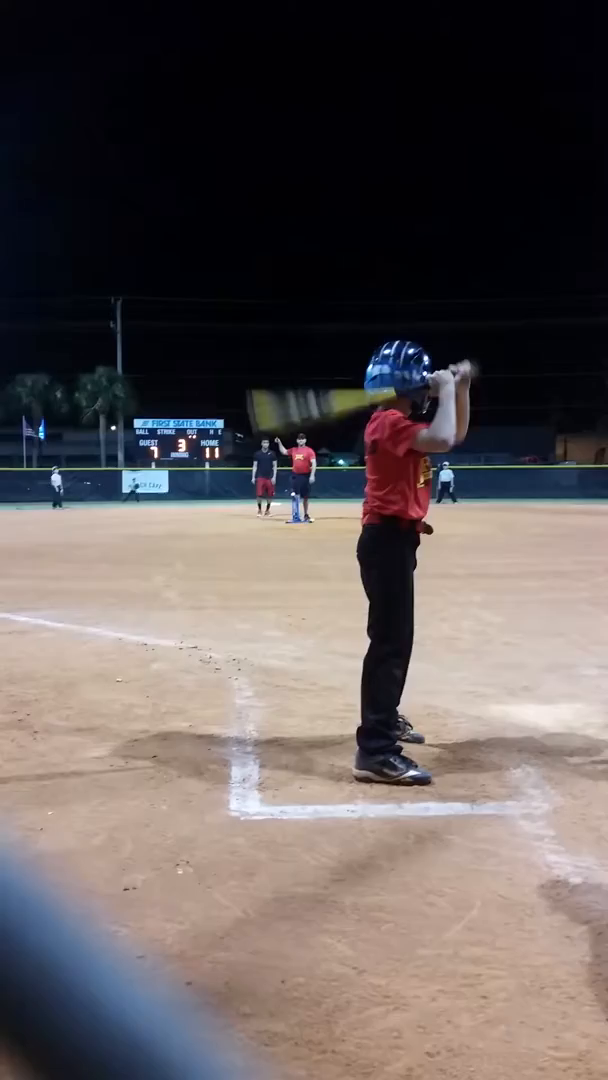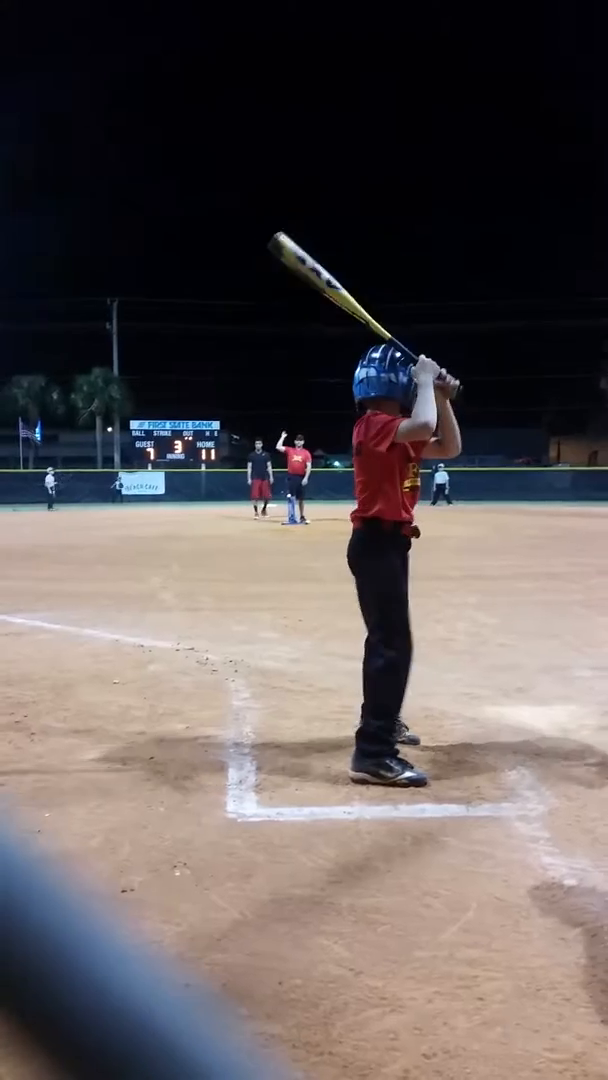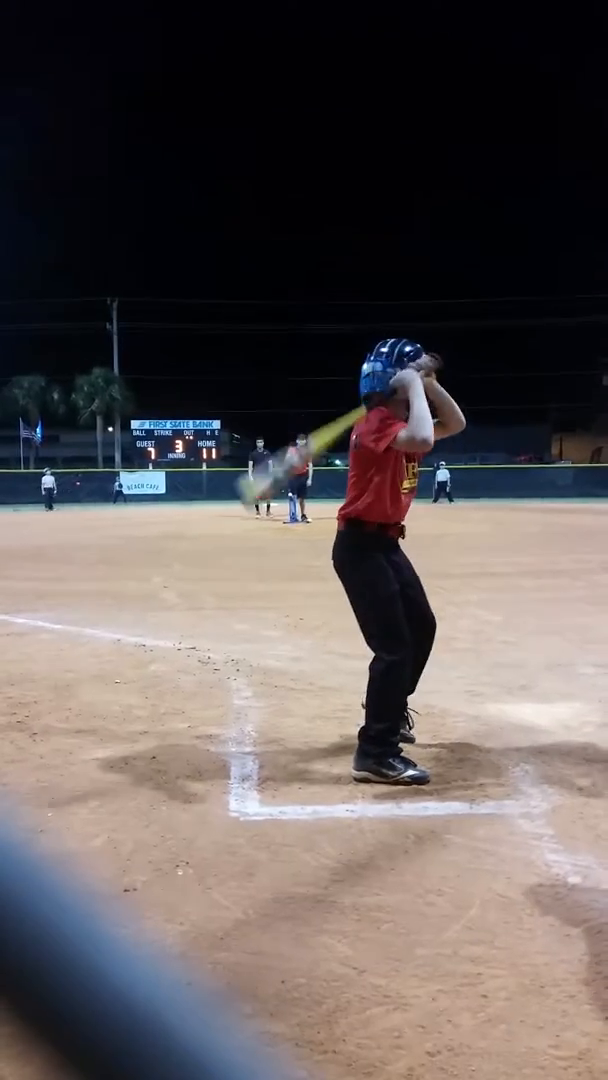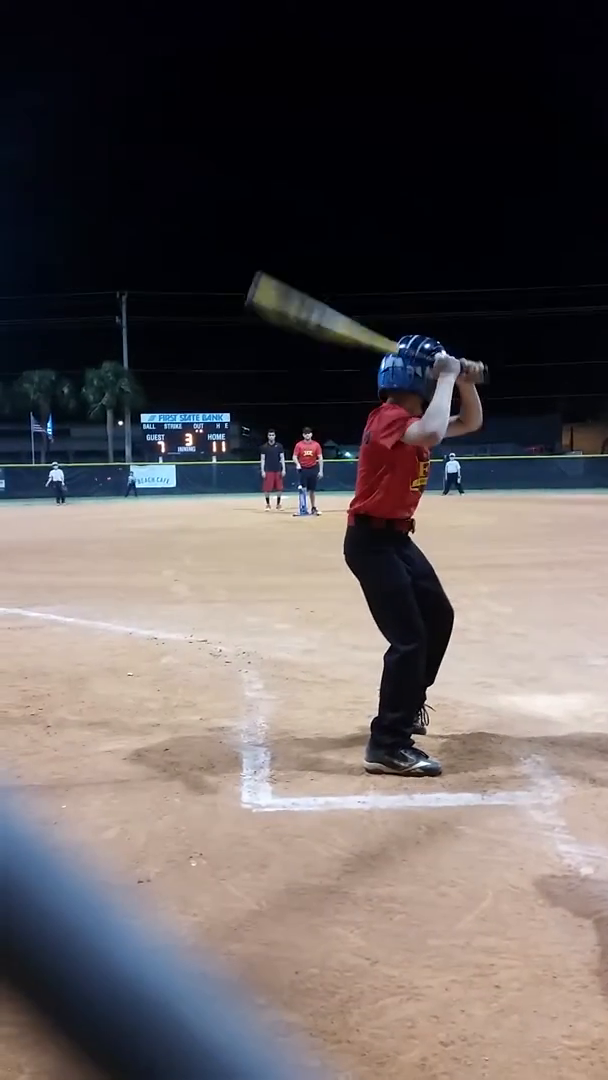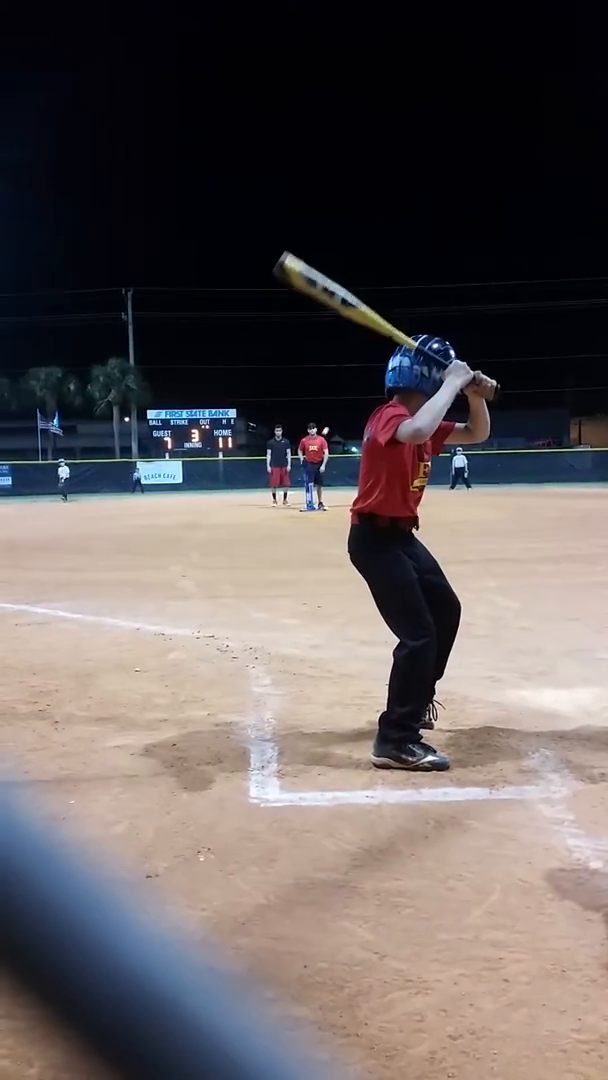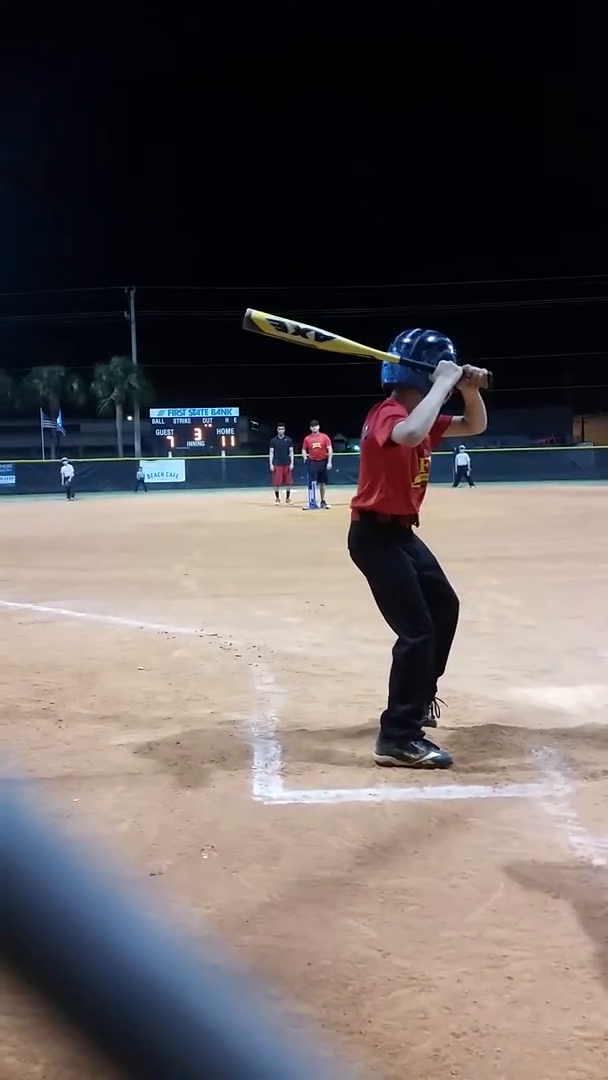
dt=0.4s
person 1, frame 1
left shoulder: (400, 425)
right shoulder: (390, 421)
left elbow: (456, 435)
right elbow: (443, 439)
left wrist: (459, 389)
right wrist: (445, 390)
left hip: (397, 538)
right hip: (387, 538)
left knee: (398, 636)
right knee: (389, 641)
left ankle: (386, 717)
right ankle: (375, 752)
person 1, frame 2
left shoulder: (398, 430)
right shoulder: (373, 423)
left elbow: (450, 447)
right elbow: (423, 425)
left wrist: (441, 396)
right wrist: (425, 379)
left hip: (390, 542)
right hip: (375, 543)
left knee: (387, 638)
right knee: (393, 645)
left ankle: (381, 719)
right ankle: (372, 754)
person 1, frame 3
left shoulder: (398, 422)
right shoulder: (375, 422)
left elbow: (455, 424)
right elbow: (422, 439)
left wrist: (428, 381)
right wrist: (414, 390)
left hip: (385, 542)
right hip: (360, 546)
left knee: (421, 628)
right knee: (394, 646)
left ankle: (389, 709)
right ankle: (375, 755)
person 1, frame 4
left shoulder: (414, 419)
right shoulder: (388, 417)
left elbow: (471, 422)
right elbow: (430, 433)
left wrist: (465, 384)
right wrist: (446, 379)
left hip: (397, 536)
right hip: (370, 540)
left knee: (438, 617)
right knee: (409, 637)
left ankle: (407, 703)
right ankle: (387, 746)
person 1, frame 5
left shoulder: (421, 421)
right shoulder: (390, 415)
left elbow: (477, 434)
right elbow: (417, 432)
left wrist: (476, 397)
right wrist: (454, 383)
left hip: (401, 533)
right hip: (374, 538)
left knee: (446, 611)
right knee: (418, 632)
left ankle: (415, 698)
right ankle: (395, 741)
person 1, frame 6
left shoulder: (419, 414)
right shoulder: (388, 413)
left elbow: (474, 426)
right elbow: (411, 435)
left wrist: (469, 390)
right wrist: (443, 384)
left hip: (400, 530)
right hip: (375, 534)
left knee: (444, 607)
right knee: (417, 630)
left ankle: (418, 697)
right ankle: (398, 738)
